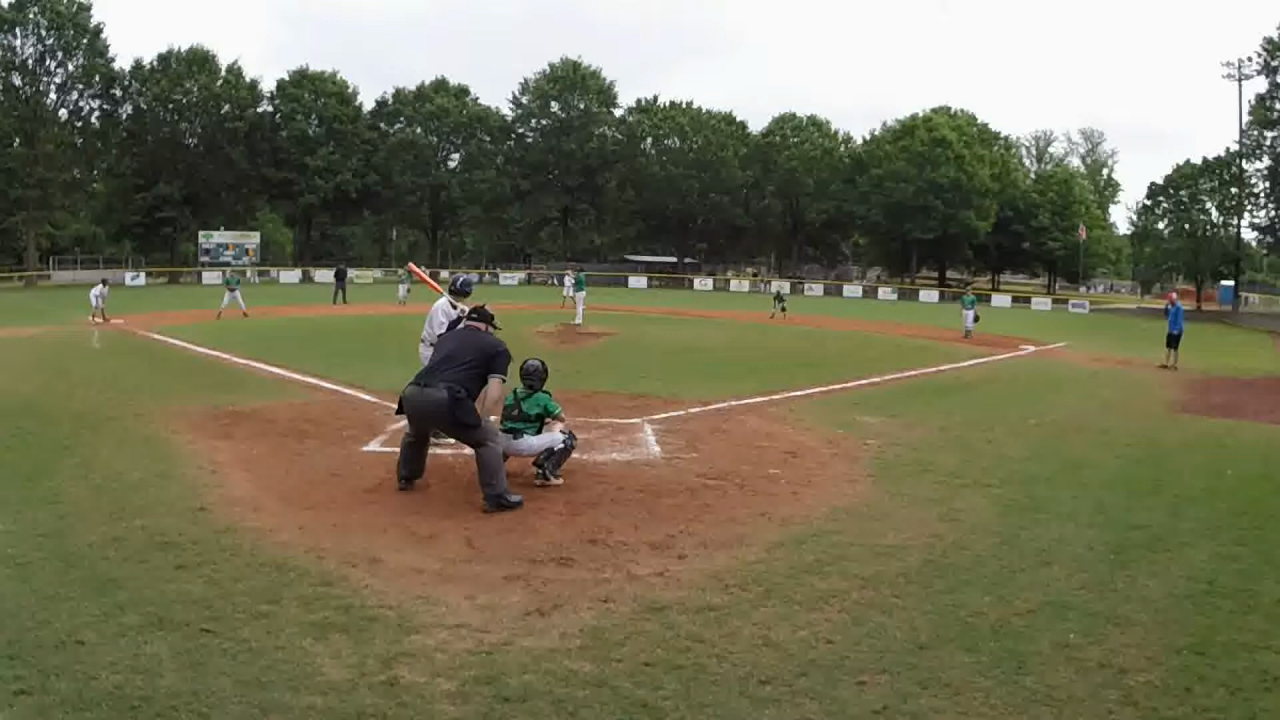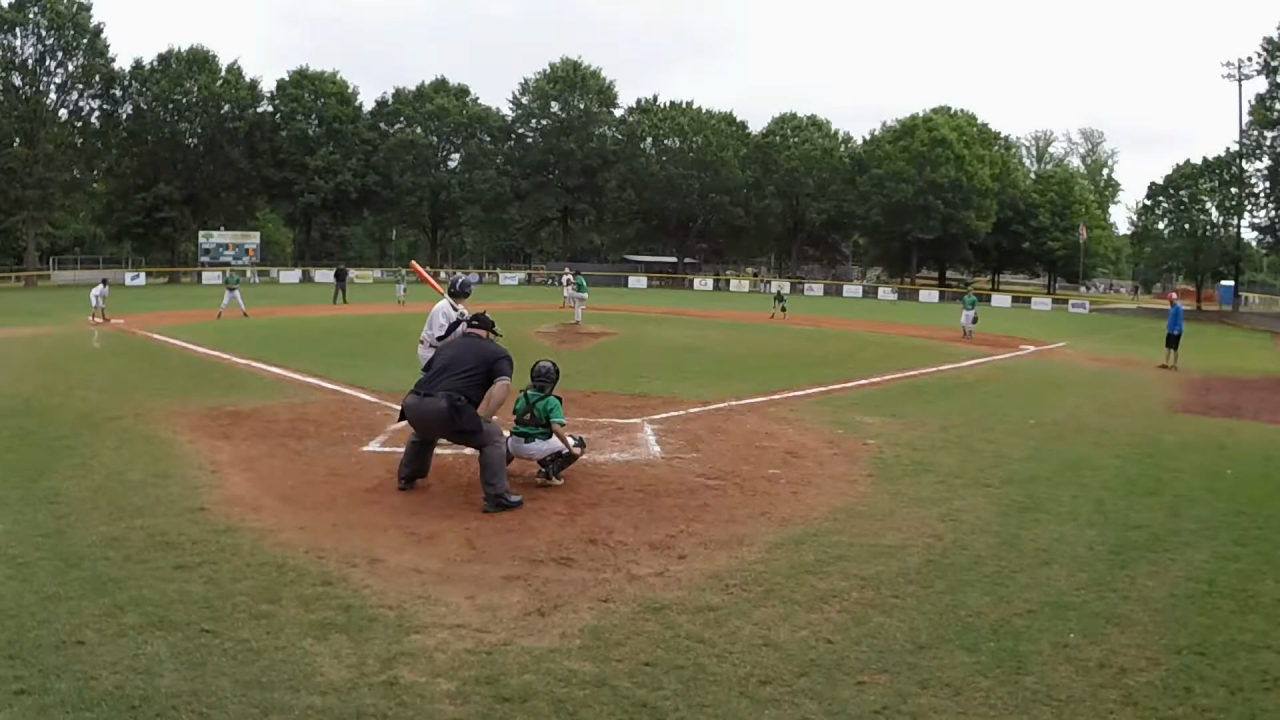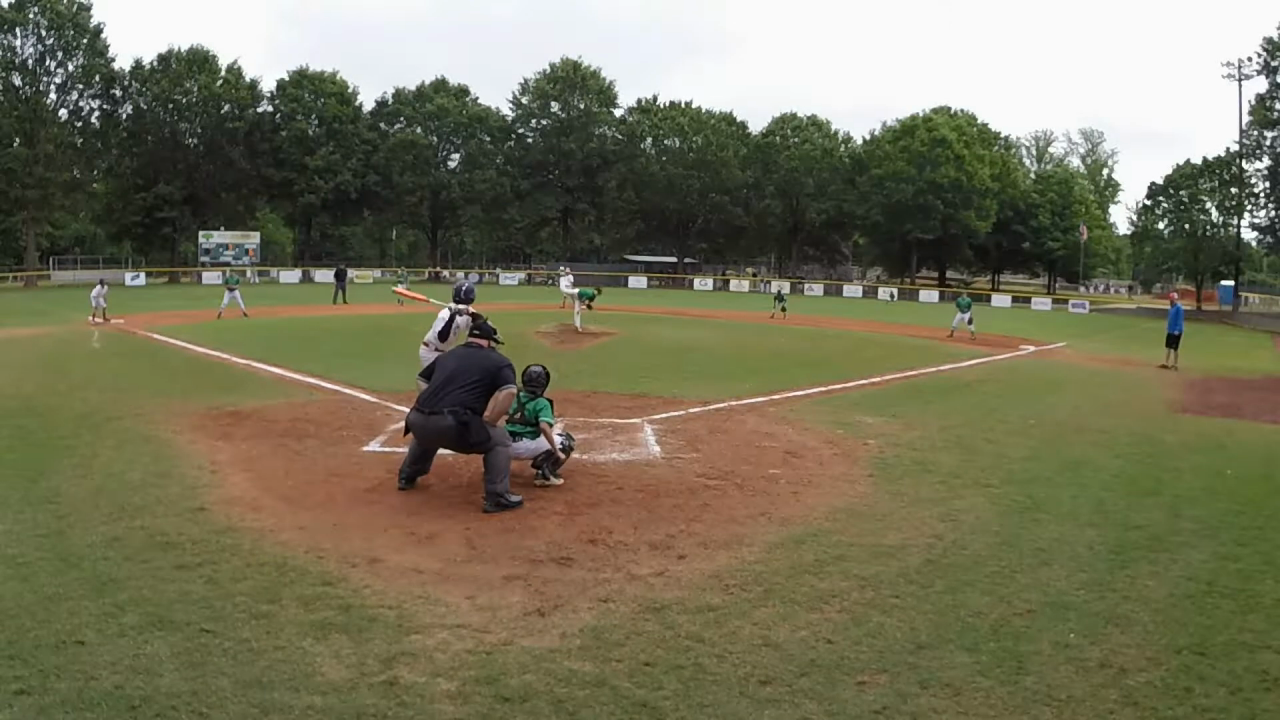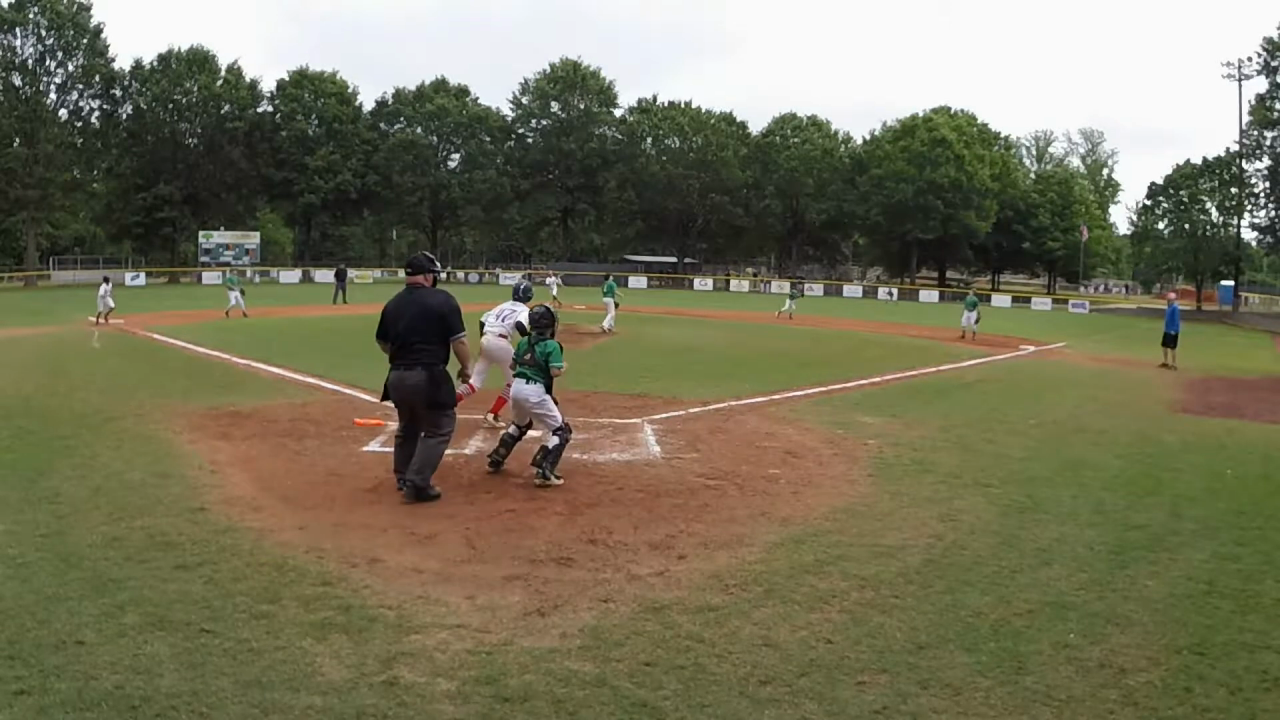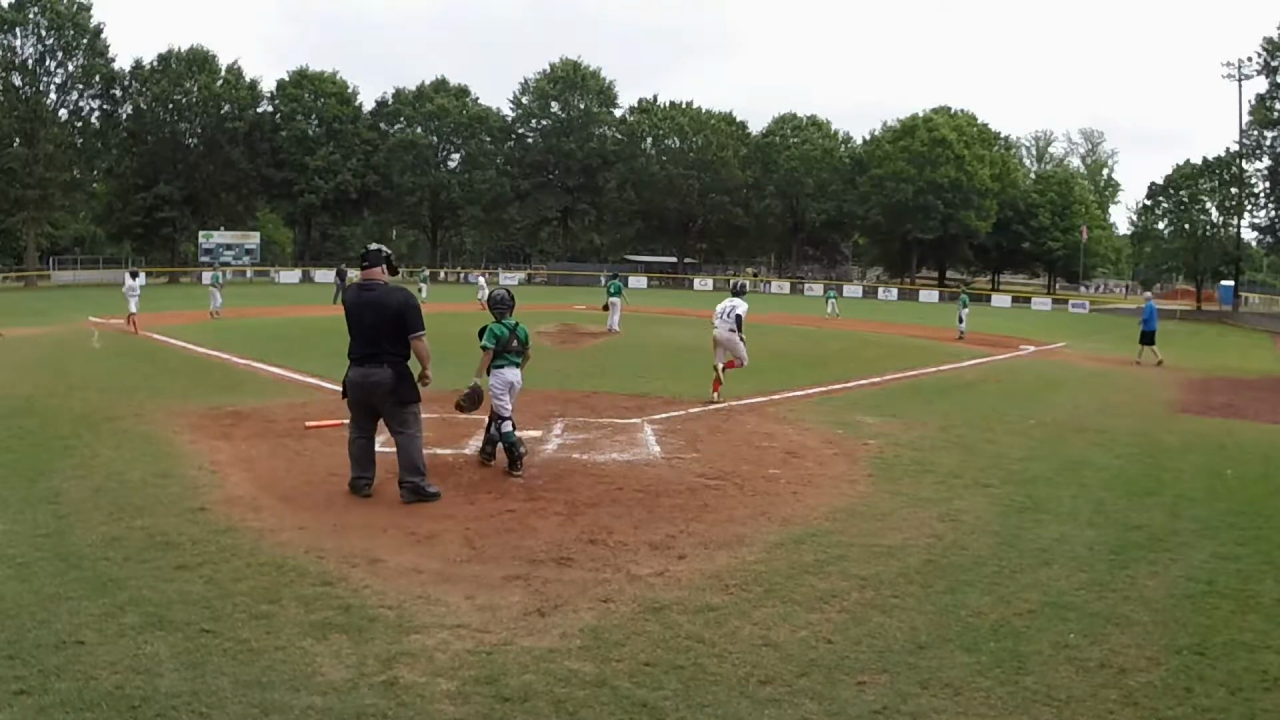
dt=1s
person 1, frame 1
left shoulder: (448, 336)
right shoulder: (496, 346)
right elbow: (495, 386)
right wrist: (482, 420)
left hip: (413, 394)
right hip: (445, 400)
left knee: (416, 433)
right knee: (489, 438)
left ankle: (406, 478)
right ankle: (497, 498)
person 1, frame 2
left shoulder: (448, 345)
right shoulder: (497, 352)
right elbow: (502, 386)
right wrist: (484, 419)
left hip: (414, 404)
right hip: (445, 408)
left knee: (424, 434)
right knee: (493, 439)
left ankle: (407, 478)
right ankle: (497, 498)
person 1, frame 3
left shoulder: (448, 355)
right shoulder: (498, 361)
left elbow: (422, 380)
right elbow: (509, 392)
right wrist: (488, 422)
left hip: (418, 421)
right hip: (452, 425)
right knee: (500, 440)
left ankle: (407, 477)
right ankle: (497, 497)
person 1, frame 4
left shoulder: (392, 304)
right shoulder: (442, 300)
left elbow: (383, 342)
right elbow: (459, 341)
right wrist: (466, 367)
left hip: (397, 377)
right hip: (428, 377)
left knee: (407, 428)
right knee: (439, 431)
left ankle: (404, 478)
right ankle: (416, 484)
person 1, frame 5
left shoulder: (351, 295)
right shoulder: (401, 296)
right elbow: (417, 339)
left wrist: (366, 273)
right wrist: (426, 368)
left hip: (358, 374)
right hip: (392, 375)
left knee: (360, 432)
right knee: (407, 432)
left ankle: (361, 482)
right ankle: (414, 485)
